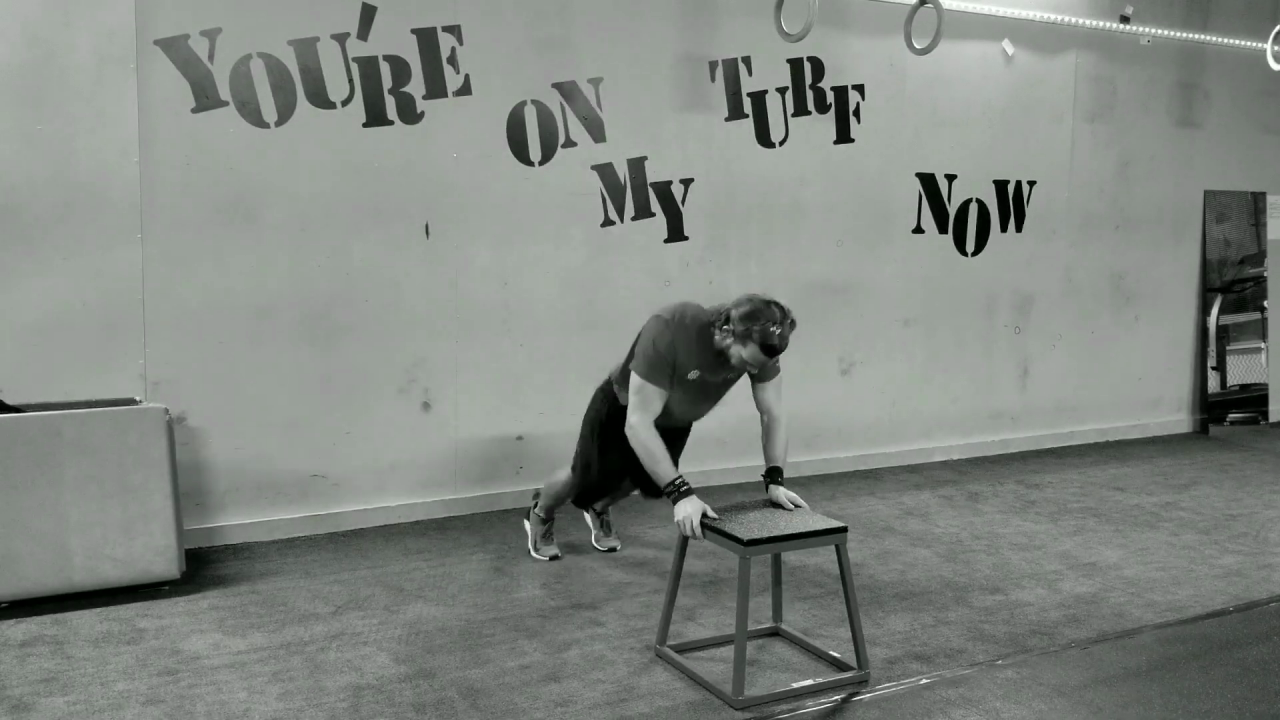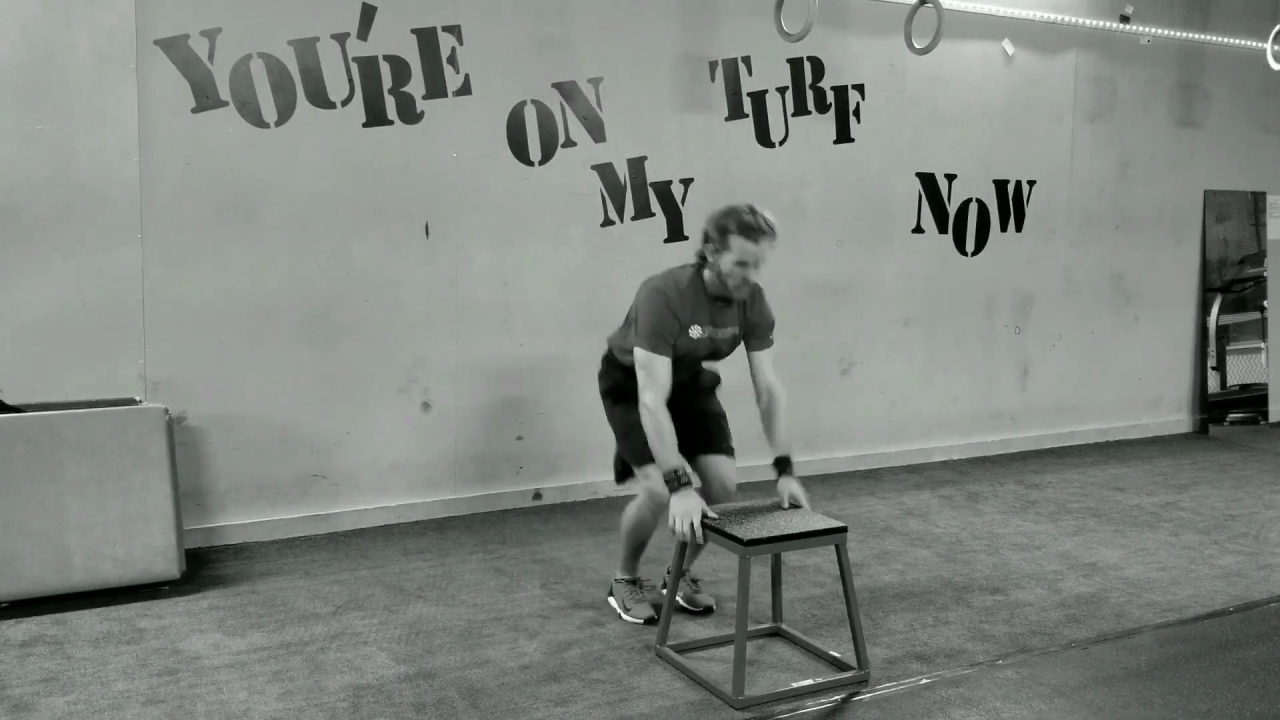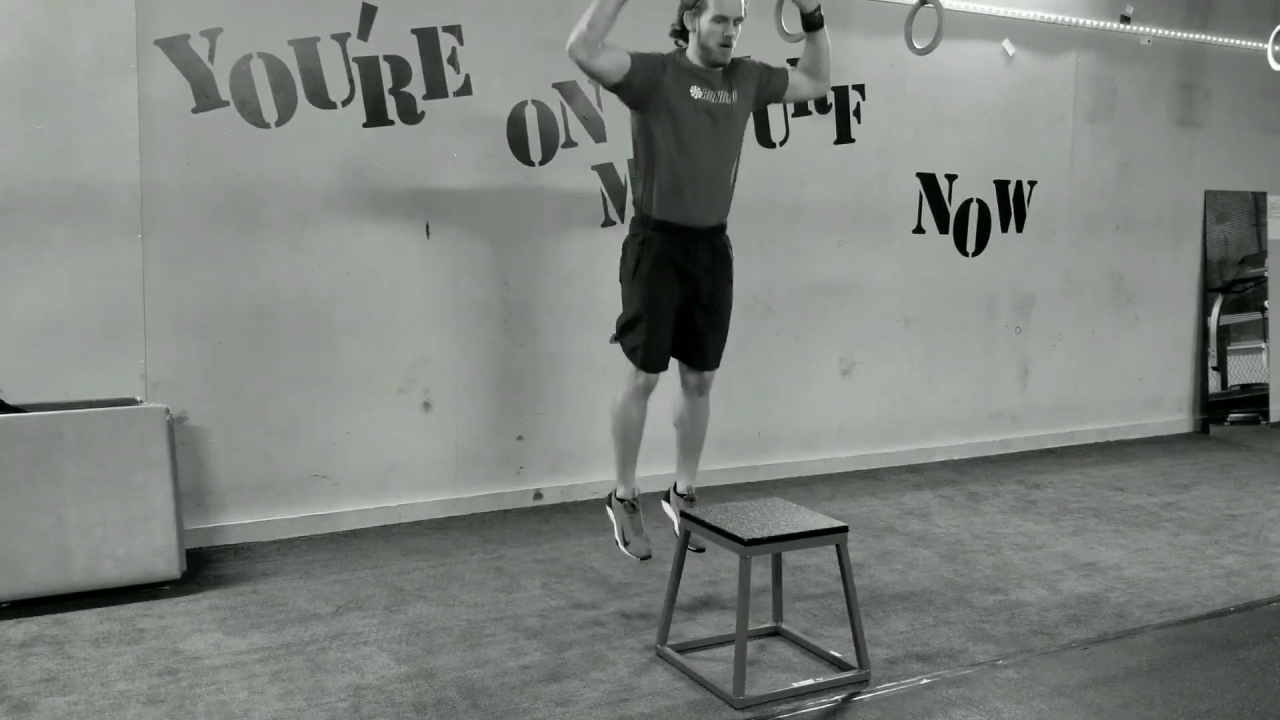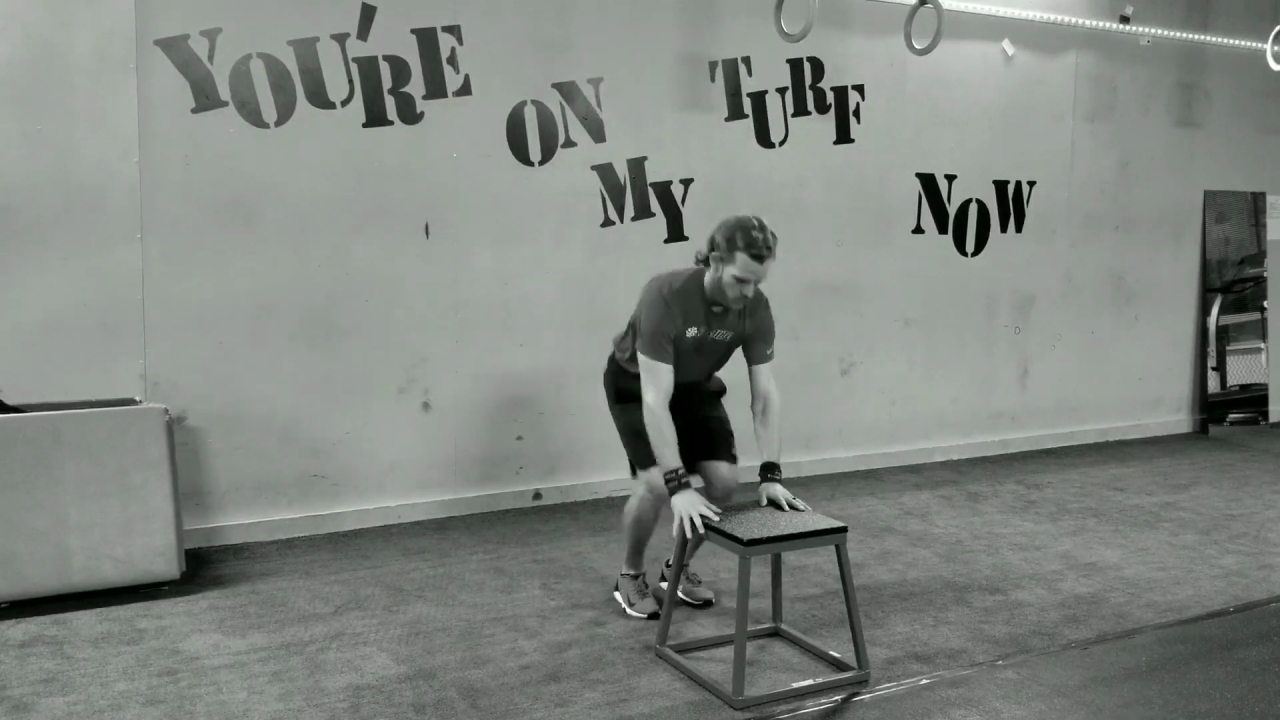
dt=0.5s
person 1, frame 1
left shoulder: (761, 343)
right shoulder: (669, 331)
left elbow: (772, 414)
right elbow: (637, 421)
left wrist: (774, 481)
right wrist: (682, 494)
right hip: (624, 410)
left knee: (649, 484)
right knee: (585, 488)
left ankle: (599, 511)
right ankle: (540, 515)
person 1, frame 2
left shoulder: (751, 300)
right shoulder: (664, 297)
left elbow: (768, 387)
right elbow: (654, 399)
left wrist: (784, 470)
right wrist: (681, 485)
left hip: (691, 380)
right hip: (638, 388)
left knee: (722, 483)
right knee: (656, 491)
left ankle: (680, 576)
right ankle: (625, 582)
person 1, frame 3
left shoulder: (746, 77)
right shoulder: (655, 72)
left elbow: (817, 84)
right elbow: (581, 51)
left hip: (713, 250)
right hip: (657, 247)
left knee: (699, 383)
right knee: (642, 379)
left ankle: (684, 493)
right ankle: (624, 498)
person 1, frame 4
left shoulder: (755, 309)
right shoulder: (665, 296)
left elbow: (764, 395)
right elbow: (654, 398)
left wrist: (771, 475)
right wrist: (678, 487)
left hip: (696, 386)
right hip: (633, 381)
left knee: (724, 481)
right knee: (656, 482)
left ankle: (678, 568)
right ankle: (630, 575)
